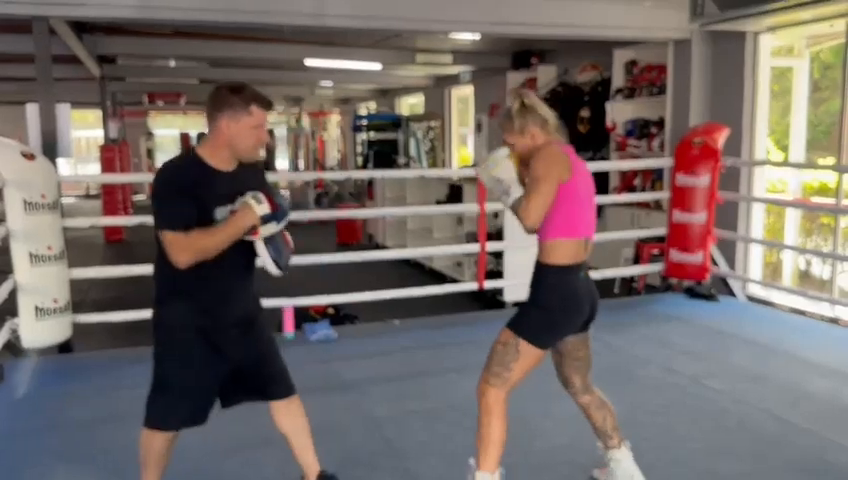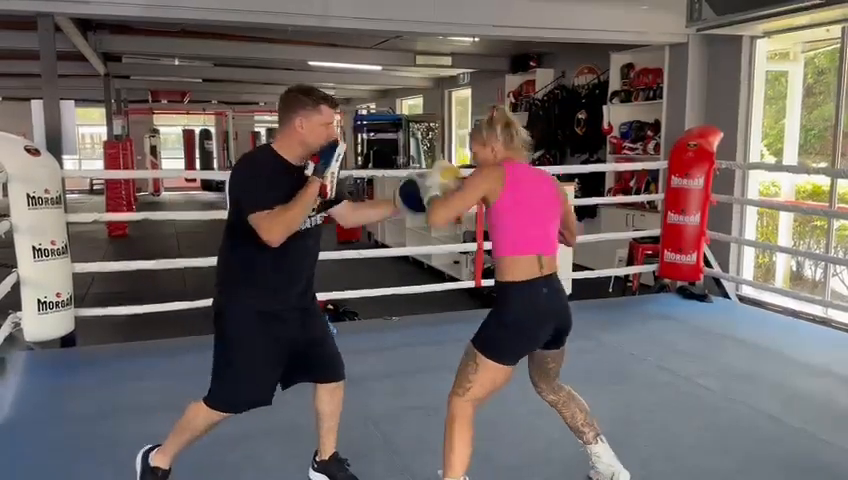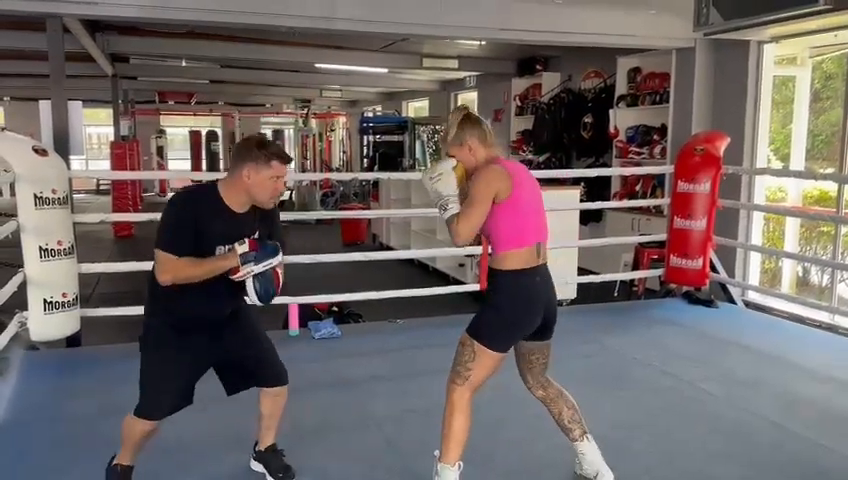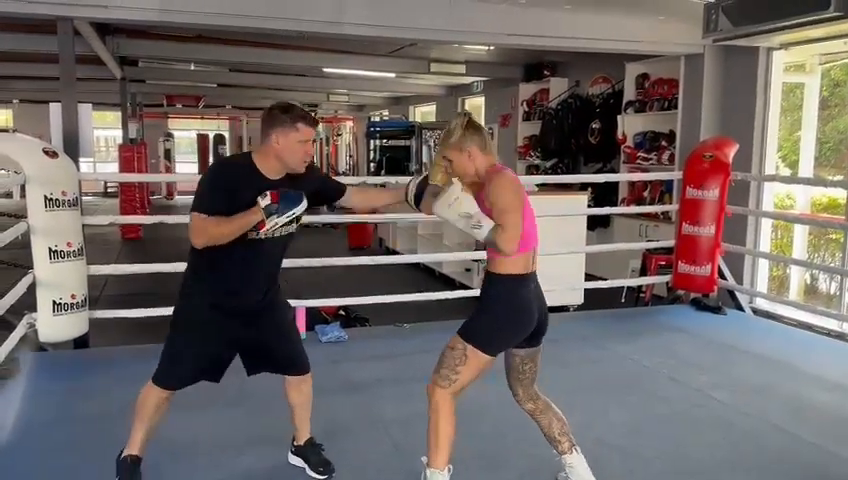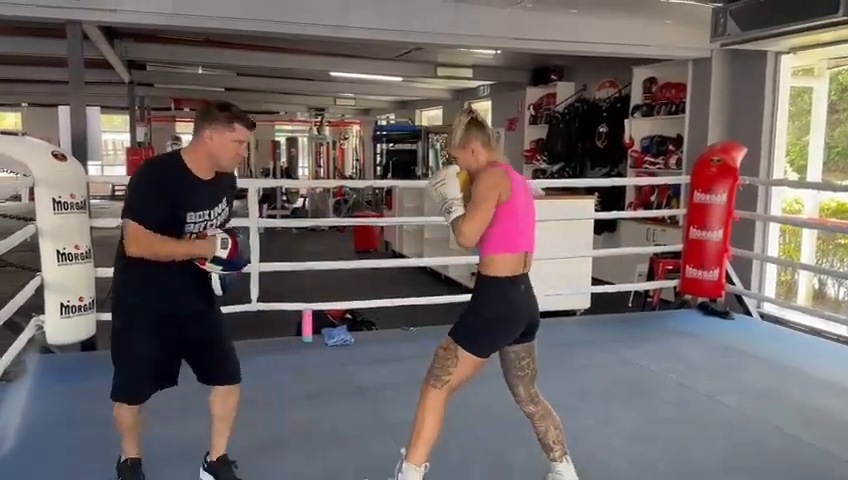
dt=1s
person 1, frame 1
left shoulder: (252, 173)
right shoulder: (176, 177)
right elbow: (181, 253)
right wrist: (243, 220)
left hip: (241, 313)
right hip: (186, 320)
left knee: (282, 391)
right knee: (166, 418)
person 1, frame 2
left shoulder: (312, 167)
right shoulder: (257, 169)
left elbow: (347, 215)
right elbow: (273, 233)
left wrist: (399, 203)
right wrist: (314, 184)
left hip: (296, 301)
right hip: (250, 306)
left knee: (331, 375)
right knee: (227, 399)
person 1, frame 3
left shoulder: (265, 212)
right shoulder: (188, 206)
left elbow: (271, 263)
right elbow: (166, 272)
right wrist: (231, 261)
left hip: (229, 316)
right hip: (174, 324)
left knee: (276, 381)
right knee: (151, 412)
left ankle: (265, 451)
person 1, frame 4
left shoulder: (304, 178)
right shoulder: (225, 174)
left elbow: (353, 196)
right elbow: (200, 235)
left wrist: (406, 192)
right wrist: (259, 213)
left hip: (262, 299)
right hip: (209, 301)
left knee: (299, 369)
right knee: (168, 379)
left ankle: (302, 445)
person 1, frame 5
left shoulder: (225, 179)
right shoulder: (156, 175)
right elbow: (136, 243)
right wrist: (204, 247)
left hip: (197, 301)
right hip: (143, 306)
left knee: (227, 379)
right knee: (131, 394)
person 2, frame 1
left shoulder: (550, 156)
right shoulder: (573, 162)
left elbow: (530, 218)
left wrist: (507, 185)
right wrist: (512, 183)
left hip: (554, 292)
right hip: (579, 289)
left knee: (492, 388)
right knee: (578, 385)
person 2, frame 2
left shoulder: (495, 177)
right shoulder: (550, 181)
left elbow: (437, 217)
right elbow: (571, 236)
left wrist: (432, 187)
left hip: (519, 309)
right hip: (553, 302)
left knee: (461, 403)
right knee: (550, 388)
person 2, frame 3
left shoulder: (488, 175)
right shoulder: (521, 173)
left elbow: (462, 235)
left wrist: (446, 195)
right wrist: (460, 194)
left hip: (510, 295)
right hip: (542, 290)
left knee: (459, 390)
right knee: (538, 382)
person 2, frame 4
left shoulder: (499, 182)
right shoulder: (482, 186)
left elbow: (510, 243)
right elbow: (429, 204)
left wrist: (468, 217)
right wrist: (435, 186)
left hip: (502, 300)
right hip: (529, 299)
left knee: (441, 392)
right knee: (526, 393)
person 2, frame 5
left shoulder: (491, 178)
right shoulder: (518, 181)
left elbow: (467, 236)
left wrist: (451, 200)
right wrist: (465, 199)
left hip: (494, 302)
right hip: (523, 299)
left knee: (434, 391)
right knee: (527, 396)
